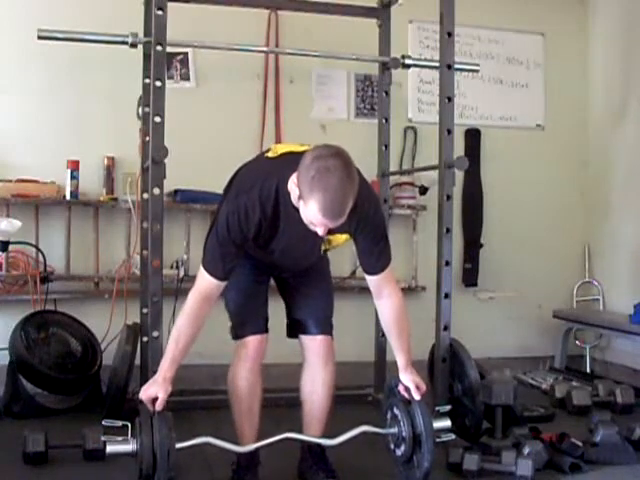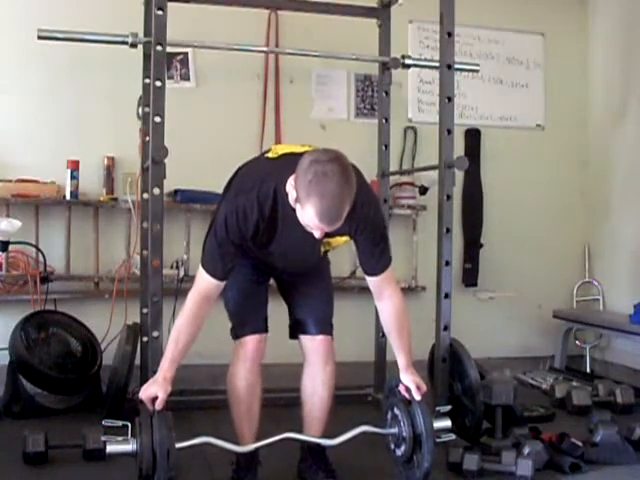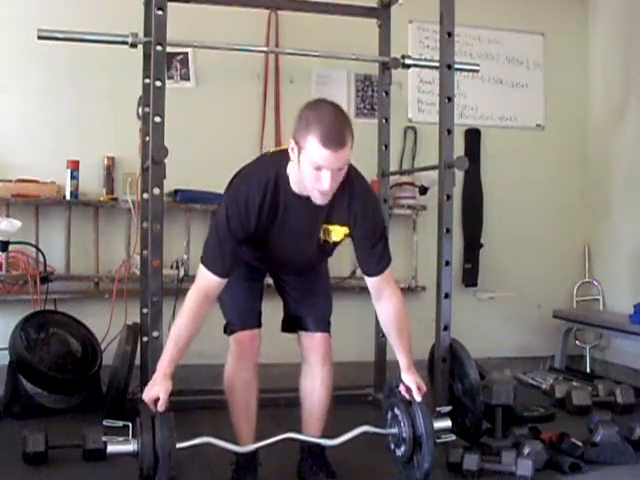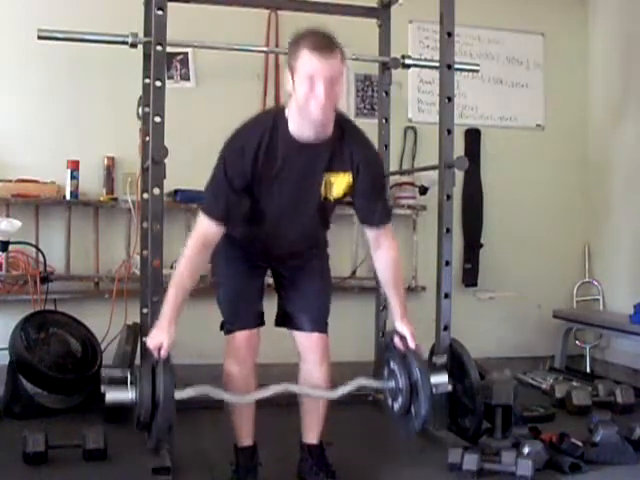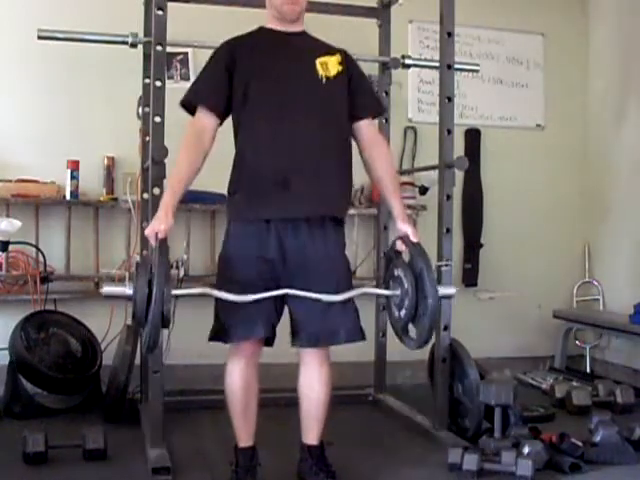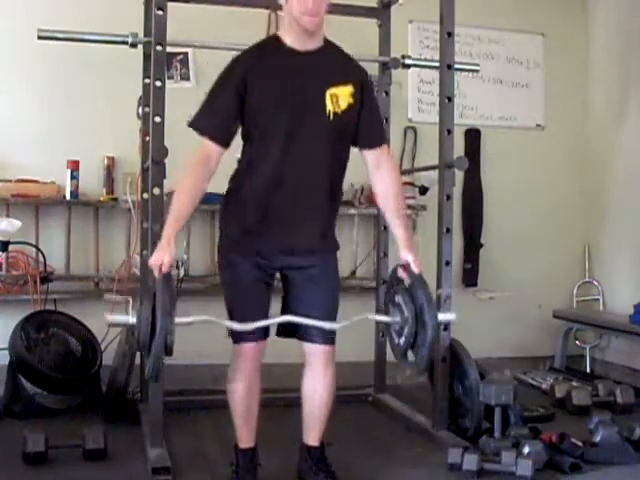
dt=0.5s
person 1, frame 1
left shoulder: (363, 202)
right shoulder: (249, 197)
left elbow: (384, 289)
right elbow: (204, 292)
left wrist: (404, 366)
right wrist: (164, 375)
left hip: (307, 259)
right hip: (248, 254)
left knee: (320, 345)
right knee: (252, 344)
person 1, frame 2
left shoulder: (362, 203)
right shoulder: (248, 198)
left elbow: (384, 289)
right elbow: (204, 292)
left wrist: (405, 366)
right wrist: (165, 374)
left hip: (307, 262)
right hip: (248, 255)
left knee: (320, 346)
right knee: (250, 345)
person 1, frame 3
left shoulder: (358, 198)
right shoulder: (250, 189)
left elbow: (383, 289)
right elbow: (205, 290)
left wrist: (406, 366)
right wrist: (164, 372)
left hip: (305, 260)
right hip: (246, 256)
left knee: (318, 346)
right knee: (245, 343)
person 1, frame 4
left shoulder: (357, 151)
right shoulder: (251, 142)
left elbow: (381, 240)
right elbow: (204, 236)
left wrist: (400, 316)
right wrist: (167, 319)
left hip: (305, 249)
right hip: (241, 246)
left knee: (315, 346)
right knee: (242, 343)
person 1, frame 5
left shoulder: (337, 59)
right shoulder: (238, 52)
left elbow: (370, 138)
right elbow: (201, 130)
left wrist: (400, 216)
right wrist: (167, 207)
left hip: (321, 221)
right hip: (254, 219)
left knee: (316, 346)
right knee: (245, 345)
person 1, frame 6
left shoulder: (351, 75)
right shoulder: (250, 67)
left elbow: (379, 160)
right elbow: (207, 155)
left wrist: (403, 242)
right wrist: (169, 236)
left hip: (314, 239)
right hip: (248, 235)
left knee: (321, 350)
right knee: (248, 348)
